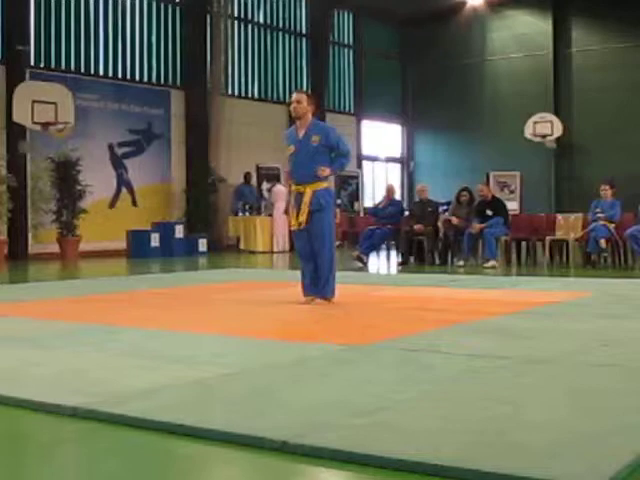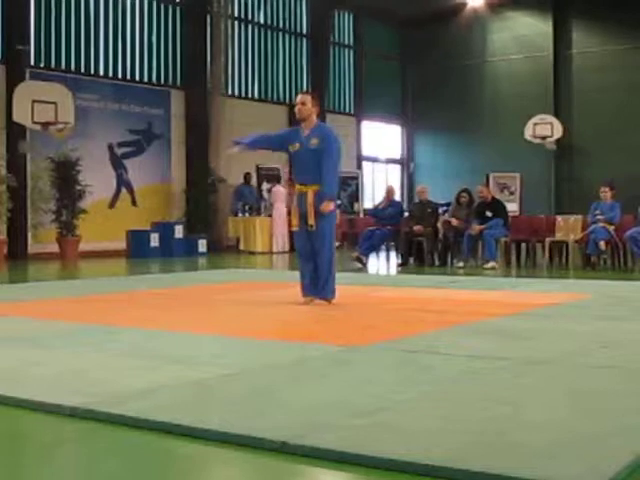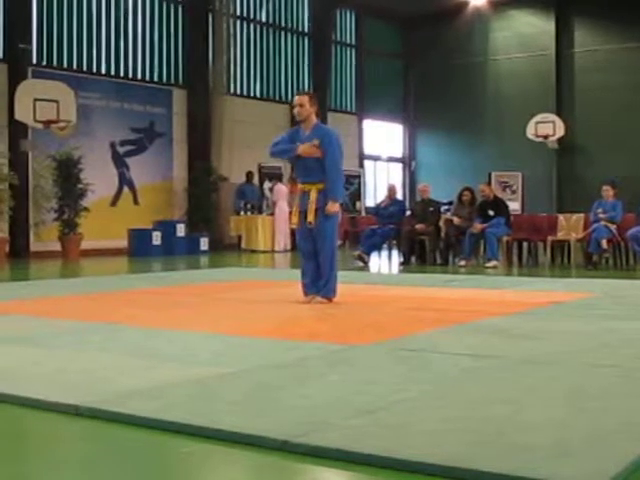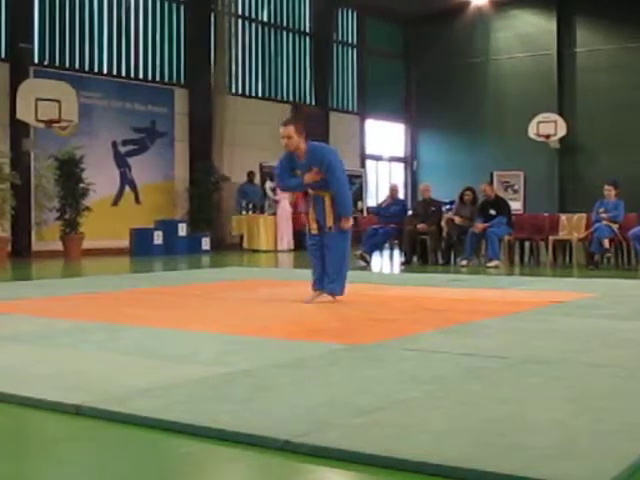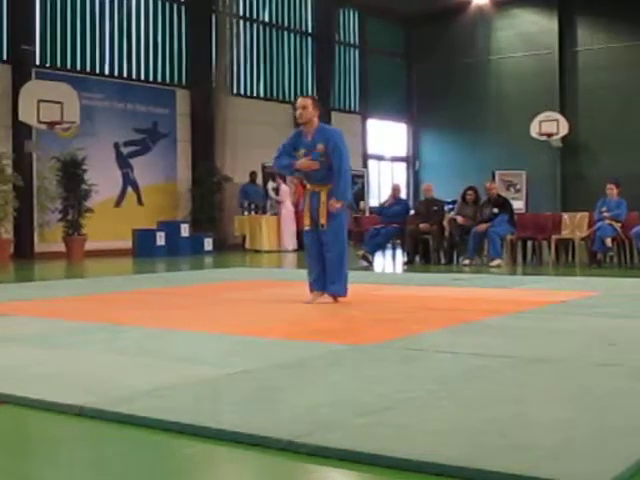
dt=0.4s
person 1, frame 1
left shoulder: (325, 131)
right shoulder: (289, 135)
left elbow: (344, 154)
left wrist: (331, 170)
right wrist: (294, 192)
left hip: (319, 196)
right hip: (298, 197)
left knee: (323, 247)
right knee: (303, 248)
left ankle: (325, 292)
right ankle: (311, 290)
person 1, frame 2
left shoulder: (327, 135)
right shoulder: (291, 135)
left elbow: (330, 168)
right elbow: (266, 139)
left wrist: (329, 198)
right wrist: (242, 144)
left hip: (321, 197)
right hip: (300, 197)
left knee: (323, 247)
right knee: (304, 248)
left ankle: (325, 293)
right ankle: (310, 291)
person 1, frame 3
left shoulder: (327, 135)
right shoulder: (293, 134)
left elbow: (334, 169)
right elbow: (274, 150)
left wrist: (335, 199)
right wrist: (297, 150)
left hip: (323, 196)
right hip: (303, 196)
left knee: (325, 246)
right knee: (305, 246)
left ankle: (326, 292)
right ankle: (311, 290)
person 1, frame 4
left shoulder: (324, 154)
right shoulder: (288, 158)
left elbow: (340, 186)
right elbow: (282, 182)
left wrist: (346, 215)
right wrist: (304, 180)
left hip: (335, 200)
right hip: (316, 200)
left knee: (336, 244)
right knee: (315, 244)
left ankle: (331, 289)
right ankle: (319, 287)
person 1, frame 5
left shoulder: (332, 134)
right shoulder: (296, 137)
left elbow: (343, 168)
right elbow: (278, 161)
left wrist: (340, 197)
right wrist: (295, 164)
left hip: (332, 195)
right hip: (312, 196)
left knee: (334, 243)
right knee: (312, 243)
left ankle: (334, 290)
right ankle: (318, 288)
